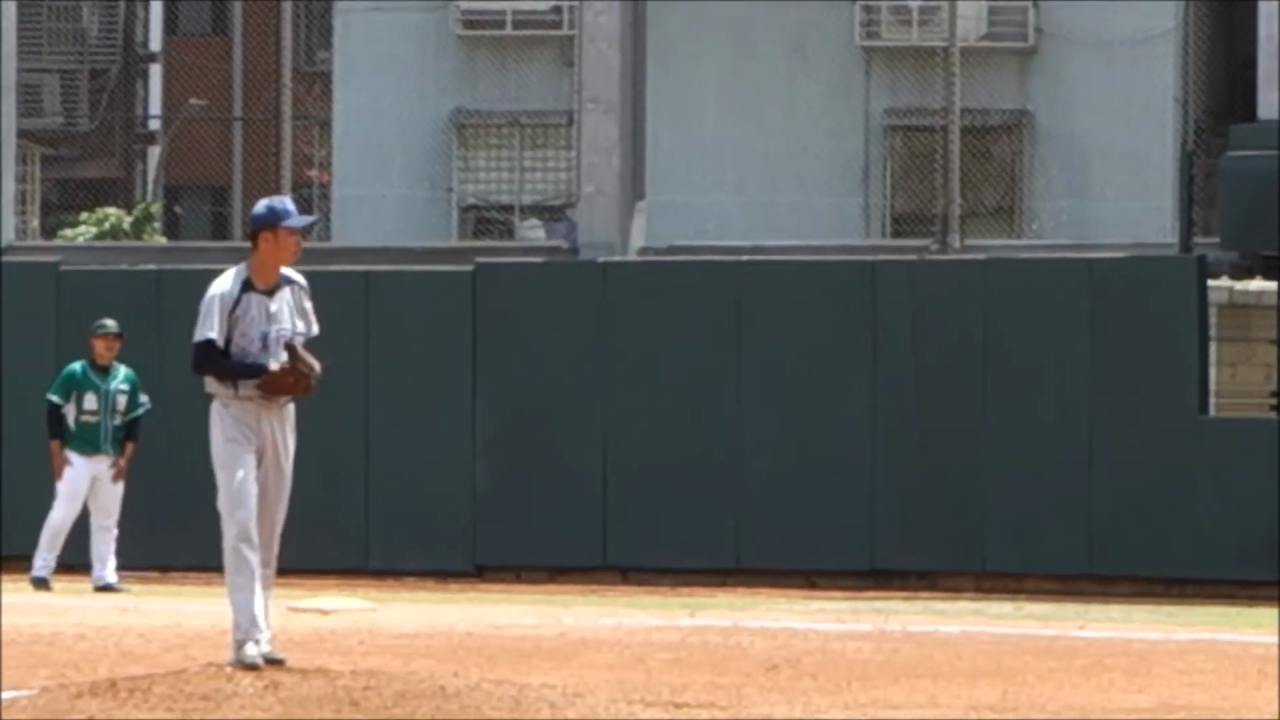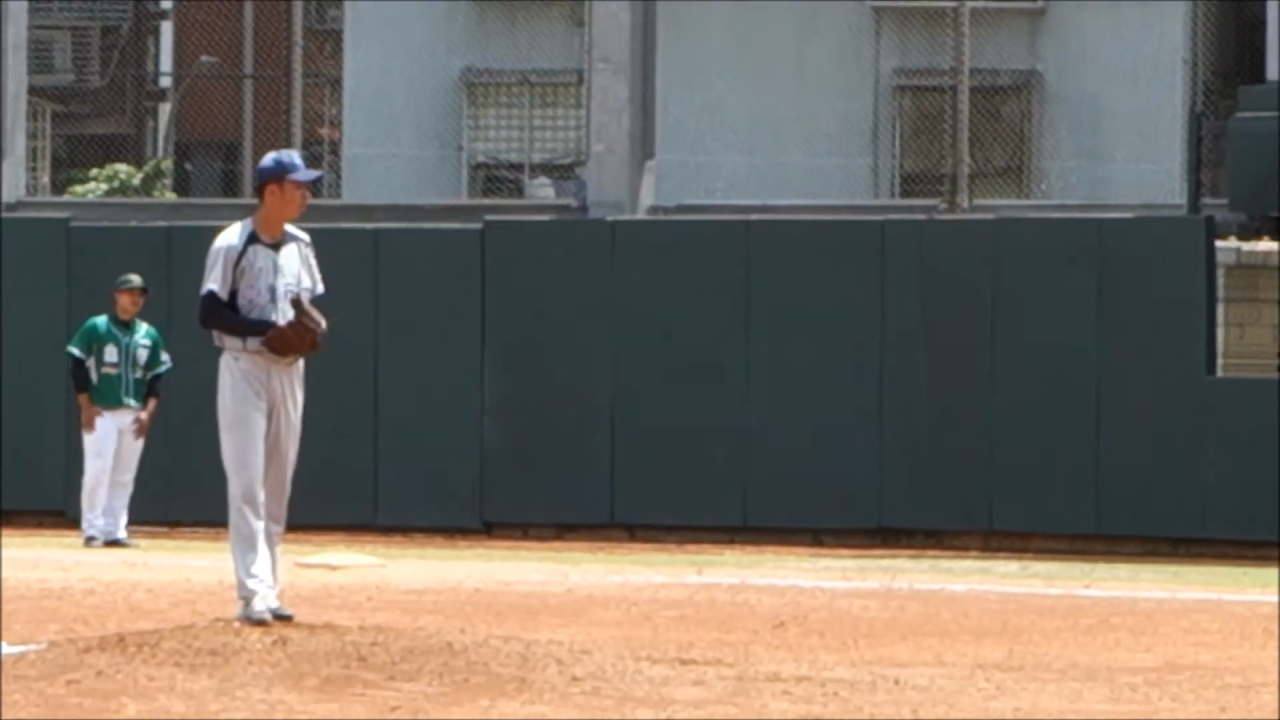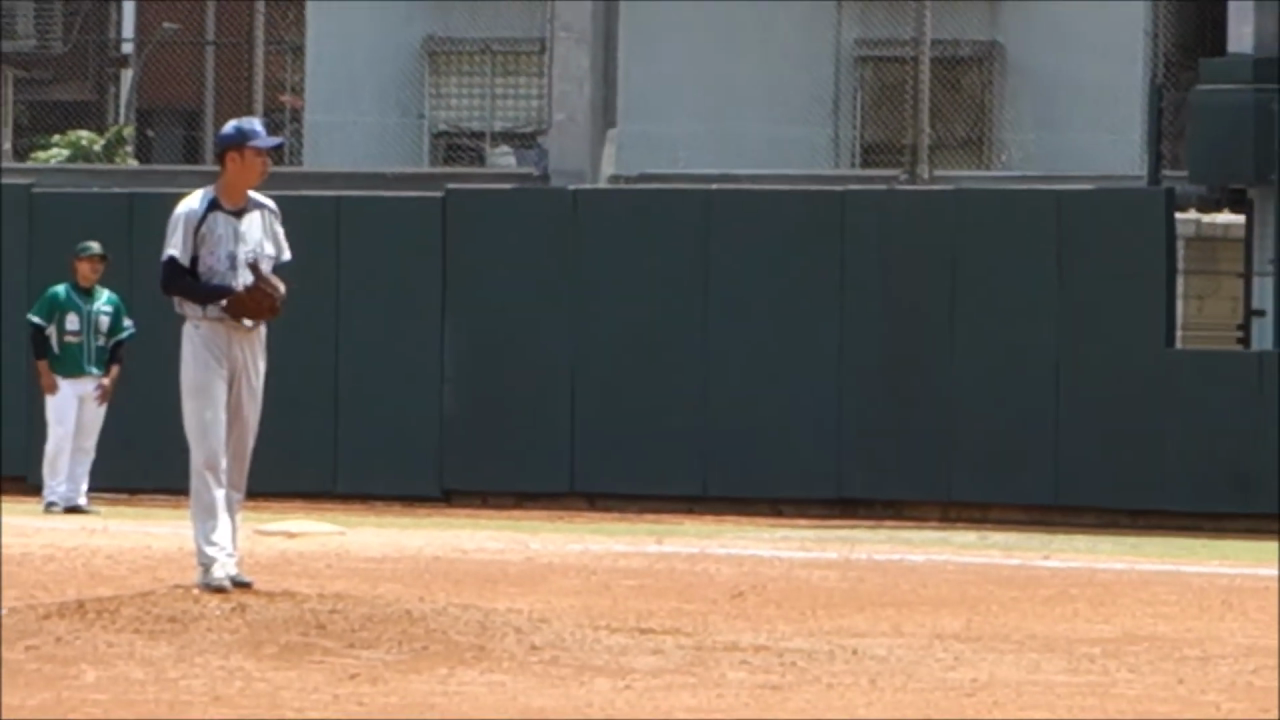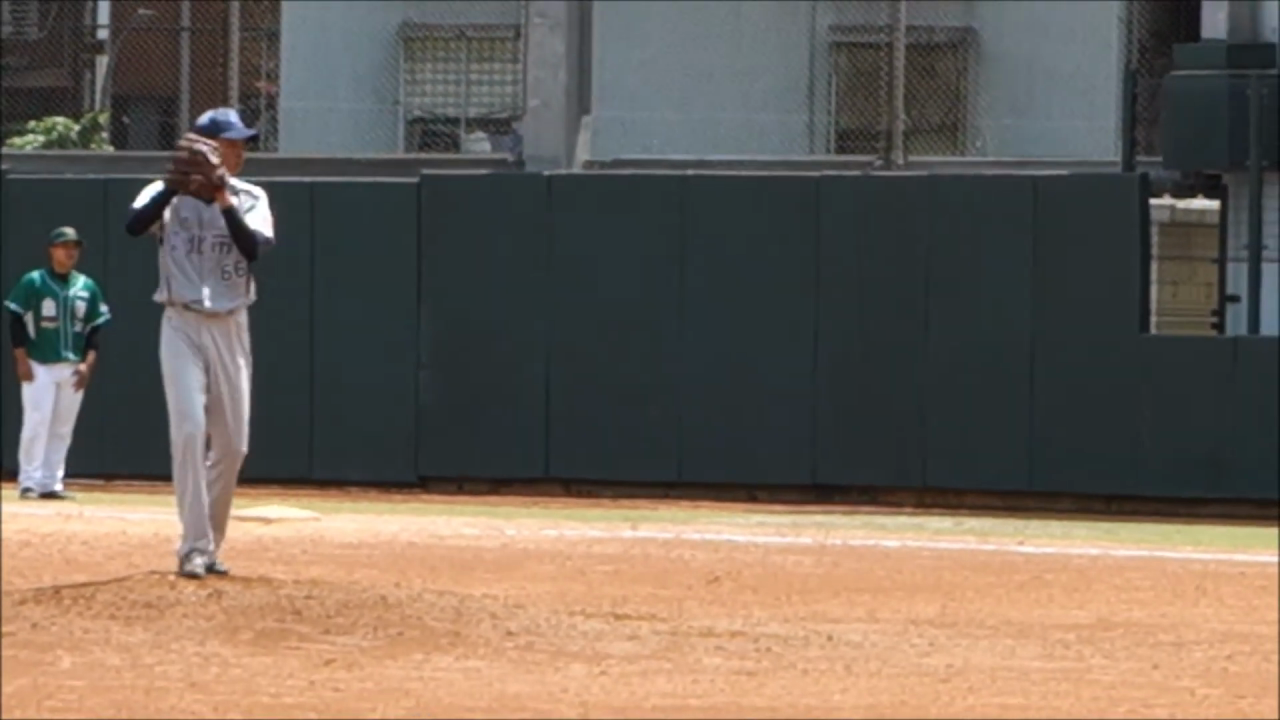
dt=0.5s
person 1, frame 1
left shoulder: (297, 288)
right shoulder: (225, 292)
right elbow: (203, 361)
right wrist: (262, 370)
left hip: (280, 414)
right hip: (235, 414)
left knee: (269, 531)
right knee: (241, 524)
left ankle: (259, 633)
right ankle: (248, 637)
person 1, frame 2
left shoulder: (301, 244)
right shoulder: (232, 245)
right elbow: (209, 314)
right wrist: (268, 327)
left hip: (289, 371)
right hip: (245, 370)
left knee: (278, 486)
right knee: (247, 484)
left ankle: (267, 590)
right ankle: (254, 593)
person 1, frame 3
left shoulder: (267, 212)
right shoulder: (193, 211)
right elbow: (170, 280)
right wrist: (228, 292)
left hip: (251, 340)
right hip: (206, 337)
left knee: (238, 452)
right knee: (209, 449)
left ankle: (226, 558)
right ankle: (213, 560)
person 1, frame 4
left shoulder: (249, 198)
right shoulder: (167, 191)
left elbow: (255, 252)
right elbow: (133, 226)
left wrist: (224, 204)
right wrist: (175, 188)
left hip: (231, 328)
right hip: (181, 327)
left knee: (232, 444)
right knee: (189, 433)
left ankle: (210, 544)
right ankle: (195, 547)
person 2, frame 1
left shoulder: (129, 378)
right shoulder: (73, 373)
left elbow: (134, 420)
right elbow: (53, 413)
left wrist: (125, 457)
right wrist: (57, 454)
left hip: (111, 460)
right hip: (76, 457)
left knee: (107, 520)
right knee: (63, 513)
left ankle: (104, 577)
right ankle: (41, 570)
person 2, frame 2
left shoulder: (150, 335)
right shoulder: (95, 327)
left elbow: (156, 377)
right elbow: (78, 367)
left wrist: (148, 412)
right wrist: (86, 407)
left hip: (133, 415)
right hip: (100, 413)
left knee: (124, 476)
right knee: (97, 471)
left ankle: (115, 531)
right ankle: (93, 530)
person 2, frame 3
left shoulder: (112, 301)
right shoulder: (56, 295)
left elbow: (119, 343)
right elbow: (38, 334)
left wrist: (111, 377)
right wrist: (45, 373)
left hip: (96, 382)
right hip: (62, 380)
left knee: (86, 443)
right knee: (59, 438)
left ankle: (75, 497)
right ankle: (53, 496)
person 2, frame 4
left shoulder: (88, 287)
right shoulder: (33, 282)
left elbow: (95, 329)
right elbow: (16, 322)
left wrist: (88, 363)
right wrist: (21, 360)
left hip: (73, 368)
right hip: (39, 366)
left knee: (62, 429)
right knee: (36, 425)
left ankle: (51, 483)
right ankle: (29, 482)
